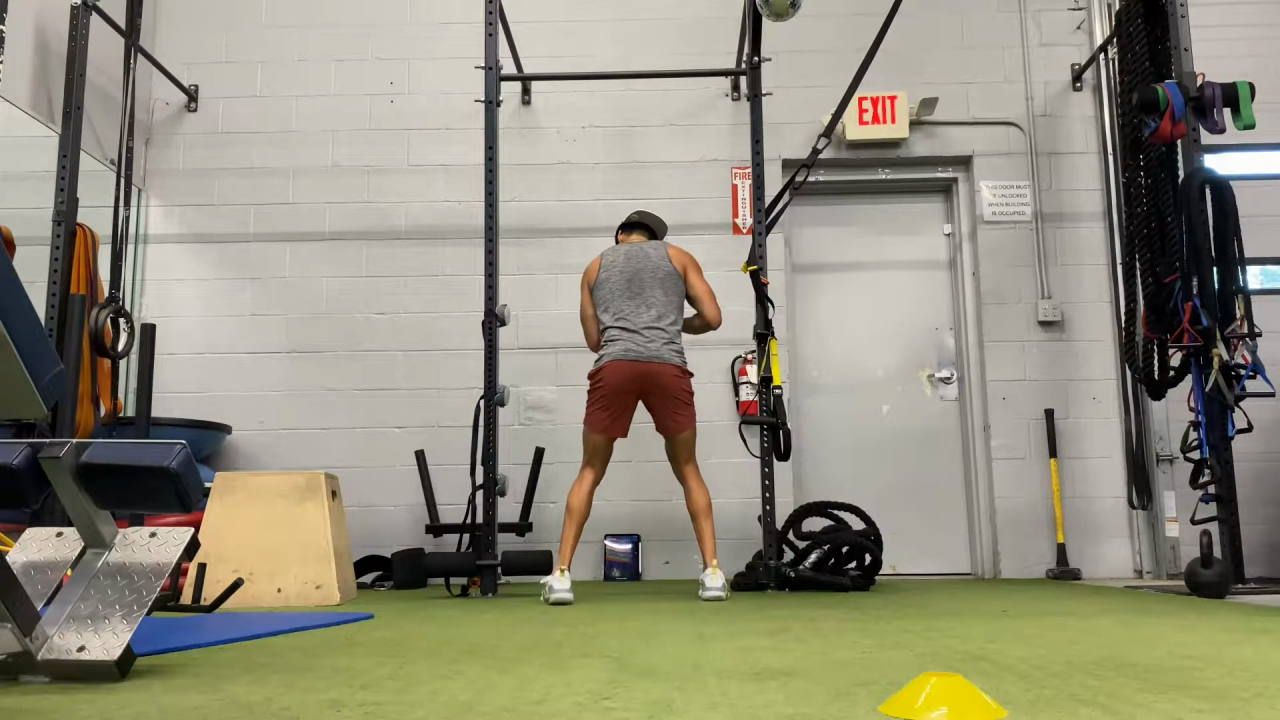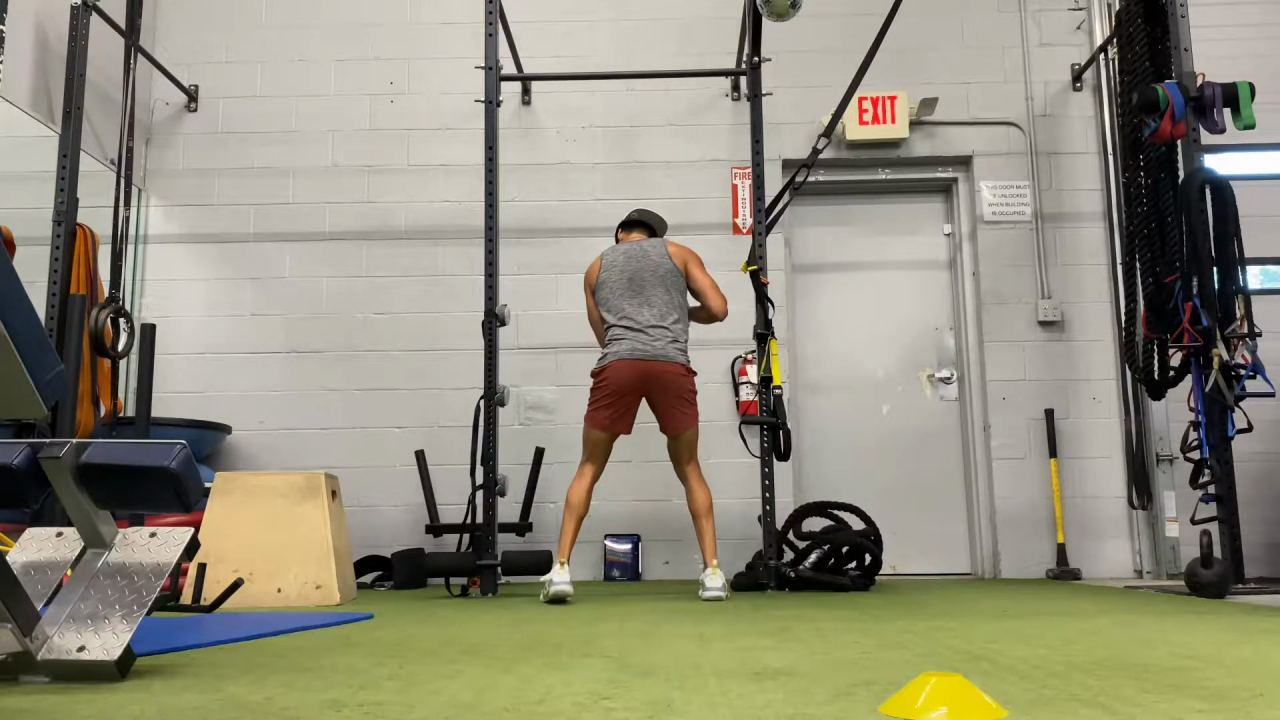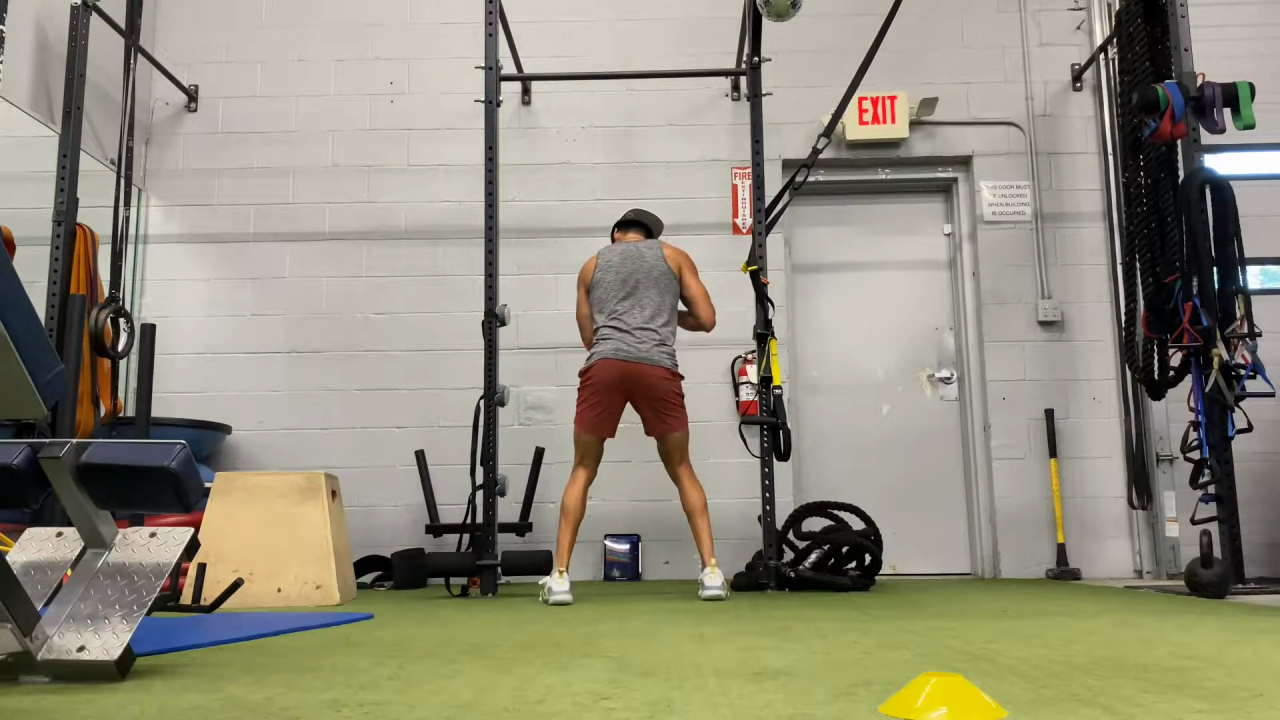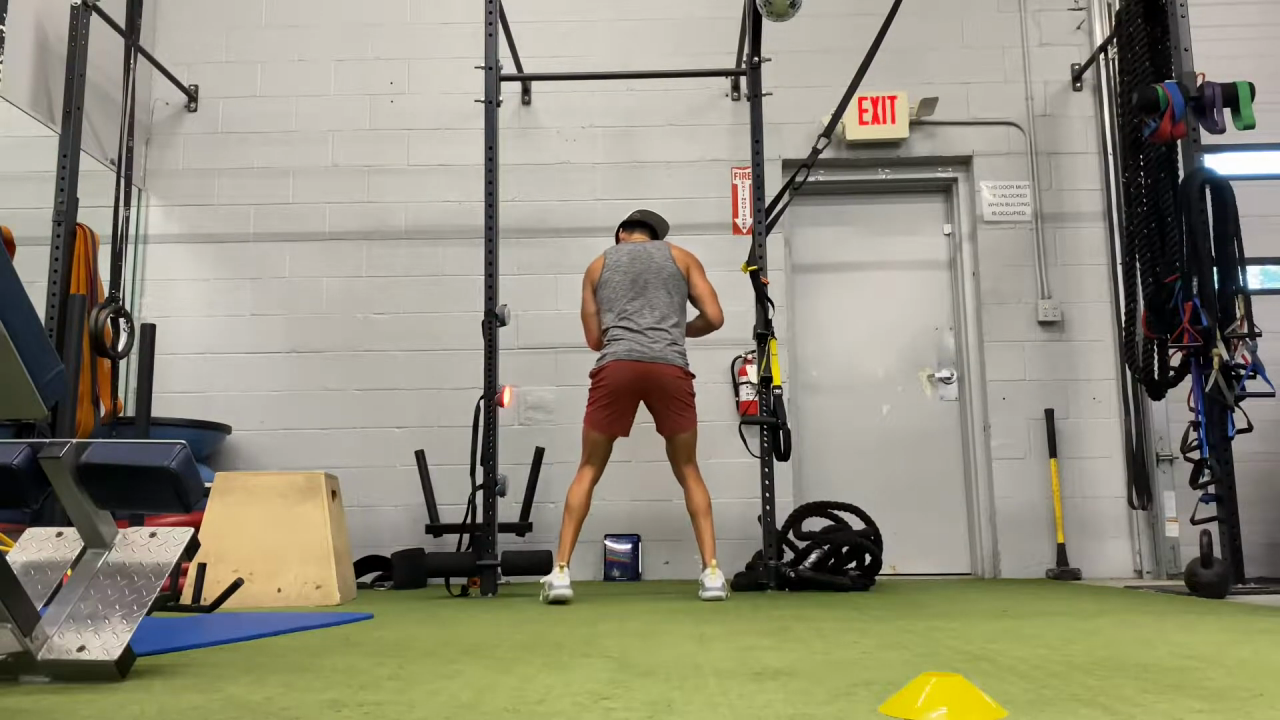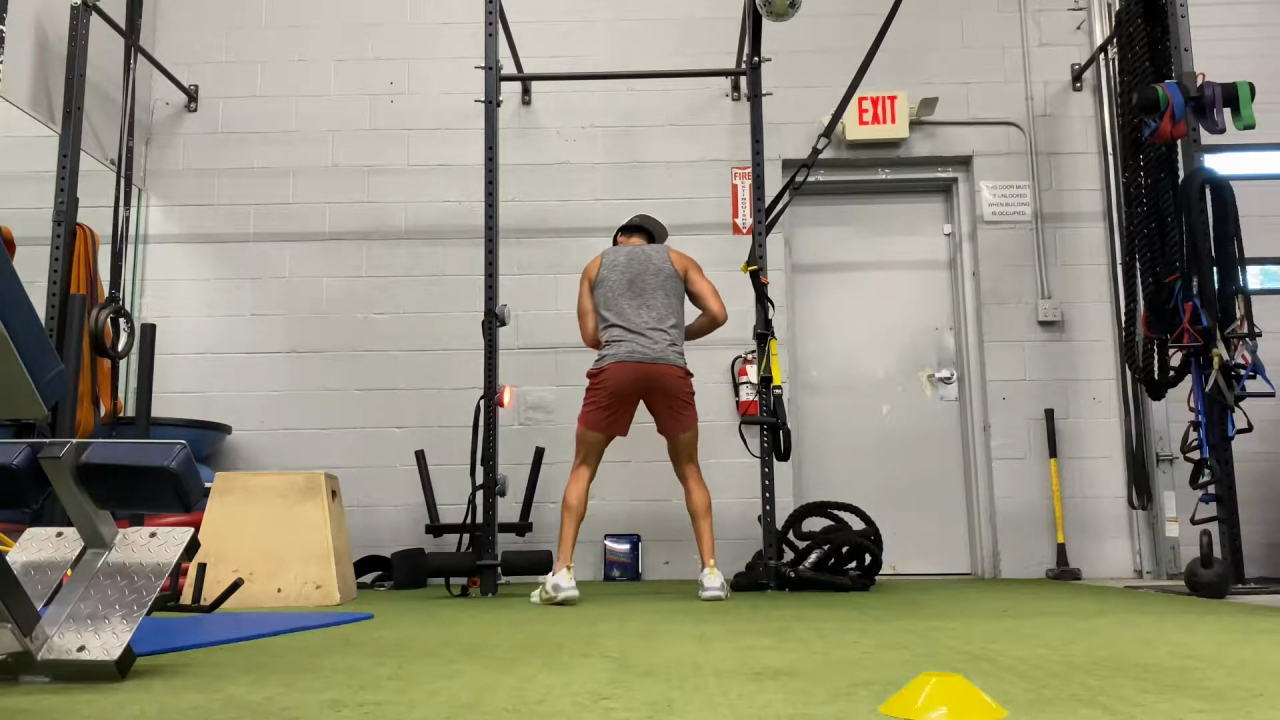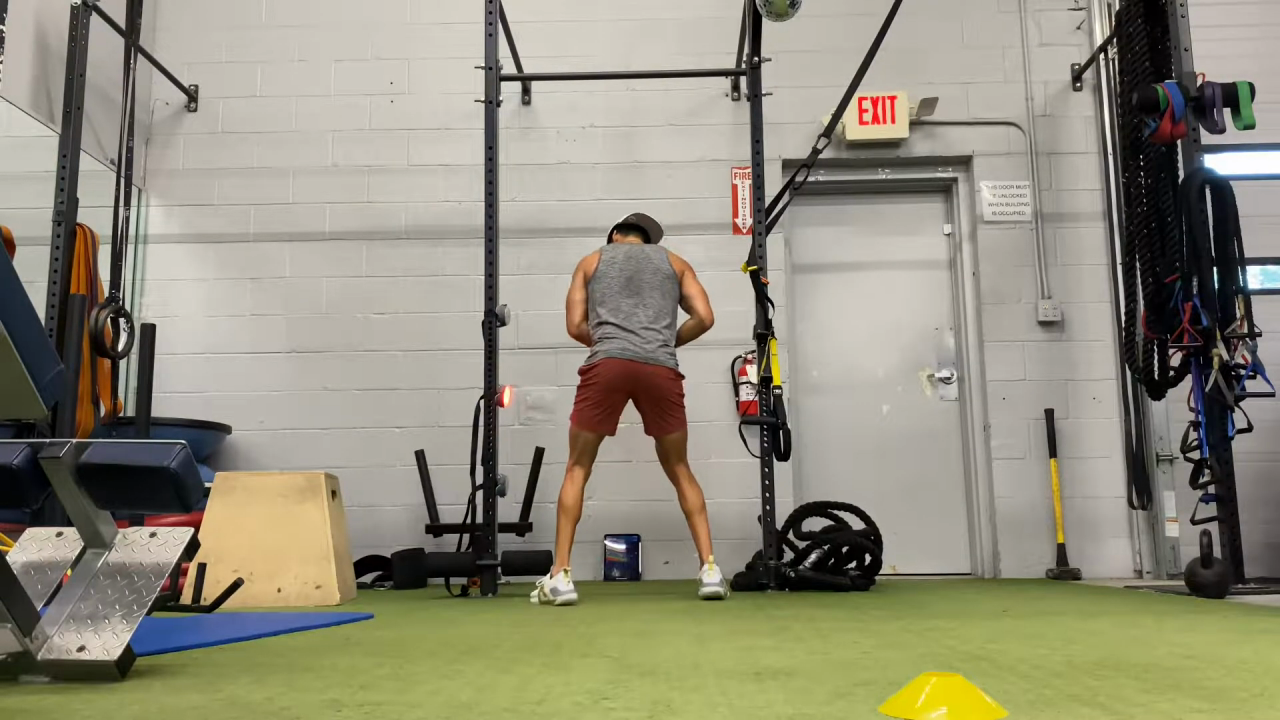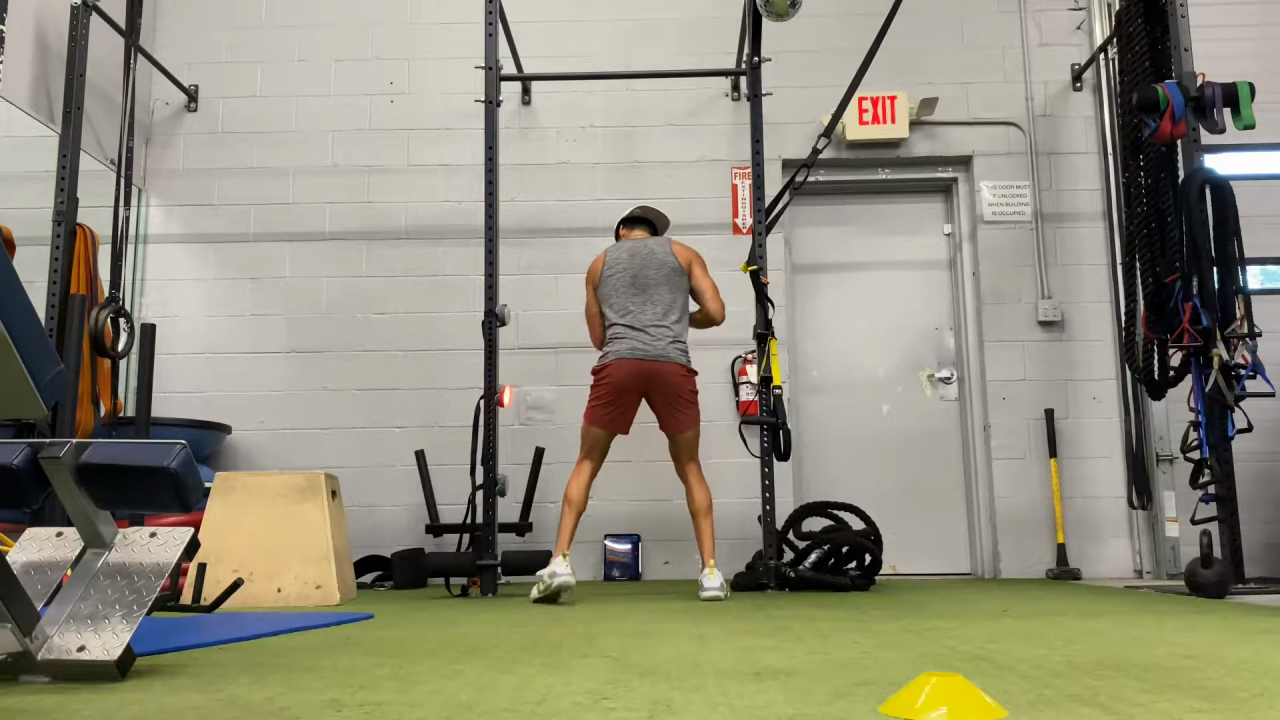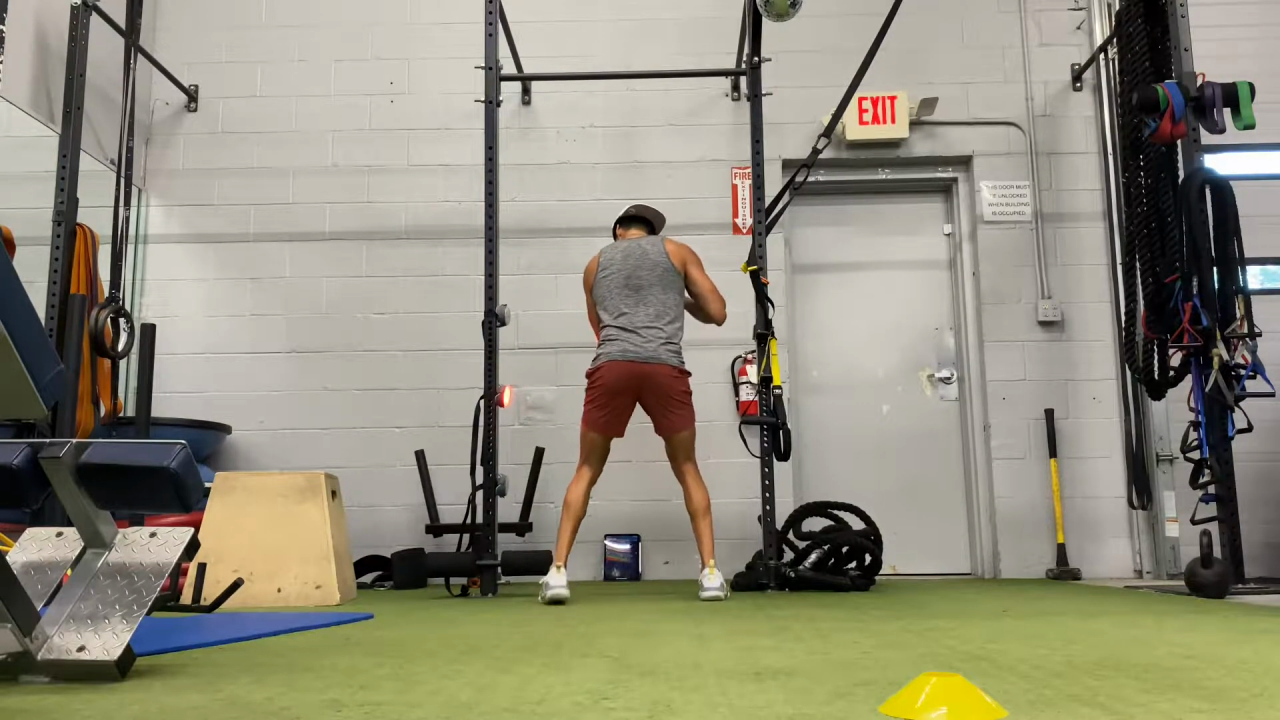
dt=0.2s
person 1, frame 1
left shoulder: (595, 266)
right shoulder: (678, 256)
right elbow: (712, 318)
left hip: (614, 368)
right hip: (667, 368)
left knee: (590, 473)
right knee: (688, 472)
left ankle: (561, 575)
right ankle: (712, 573)
person 1, frame 2
left shoulder: (597, 268)
right shoulder: (678, 253)
right elbow: (718, 309)
left hip: (617, 367)
right hip: (671, 366)
left knee: (589, 469)
right knee: (689, 471)
left ankle: (561, 568)
right ankle: (712, 573)
person 1, frame 3
left shoulder: (592, 266)
right shoulder: (673, 256)
right elbow: (706, 320)
left hip: (604, 367)
right hip: (658, 370)
left knee: (582, 473)
right knee: (682, 472)
left ankle: (560, 577)
right ankle: (711, 572)
person 1, frame 4
left shoulder: (598, 265)
right shoulder: (681, 257)
left elbow: (594, 338)
right elbow: (714, 318)
left hip: (616, 367)
right hip: (670, 369)
left knee: (588, 471)
right knee: (688, 473)
left ankle: (560, 572)
right ankle: (711, 573)
person 1, frame 5
left shoulder: (597, 265)
right shoulder: (677, 260)
left elbow: (590, 336)
right elbow: (717, 313)
left hip: (615, 369)
right hip: (670, 369)
left knee: (583, 470)
right knee: (689, 472)
left ankle: (562, 573)
right ankle: (711, 573)
person 1, frame 6
left shoulder: (592, 262)
right shoulder: (674, 262)
left elbow: (576, 326)
right elbow: (704, 317)
left hip: (605, 367)
right hip: (660, 370)
left knee: (577, 470)
right knee: (680, 471)
left ankle: (561, 576)
right ankle: (709, 569)
person 1, frame 7
left shoulder: (600, 262)
right shoulder: (682, 253)
right elbow: (715, 313)
left hip: (618, 365)
right hip: (672, 367)
left knee: (586, 466)
right knee: (689, 470)
left ankle: (560, 562)
right ankle: (711, 573)
person 1, frame 8
left shoulder: (596, 264)
right shoulder: (677, 252)
right elbow: (717, 313)
left hip: (610, 368)
right hip: (665, 368)
left knee: (587, 472)
right knee: (687, 471)
left ankle: (557, 572)
right ankle: (710, 573)
